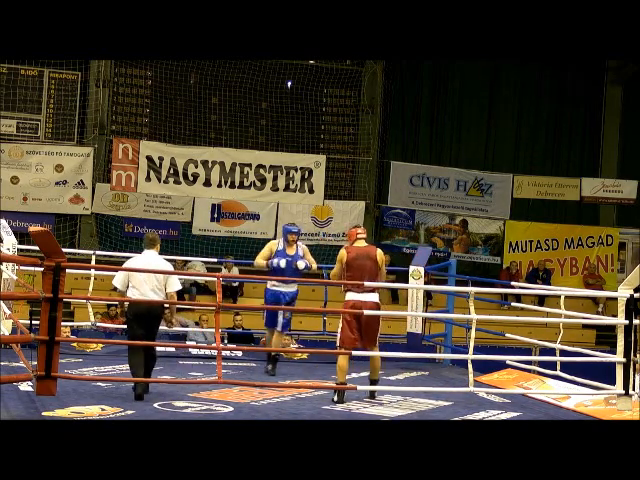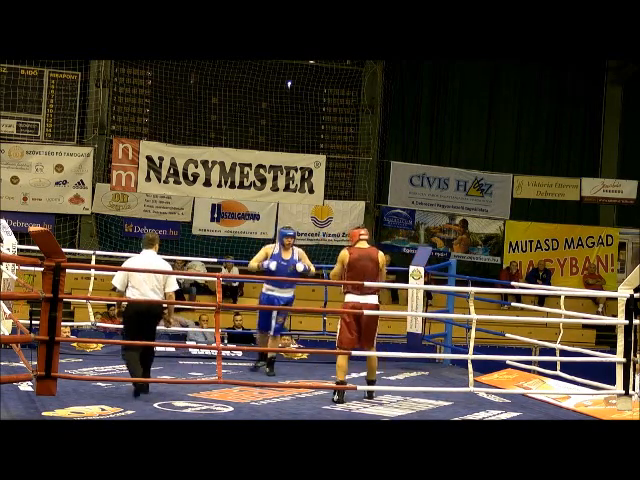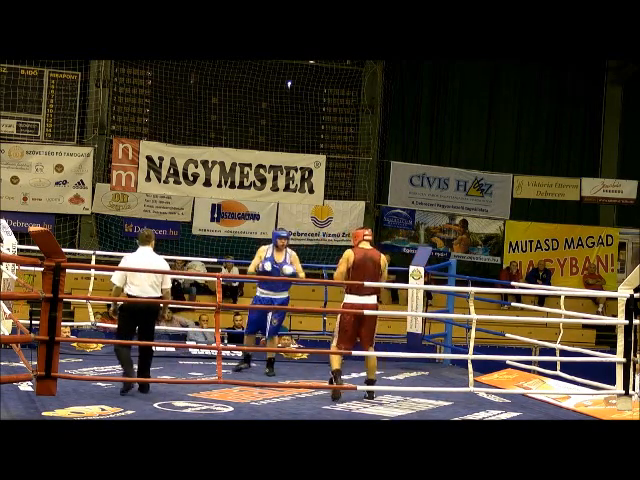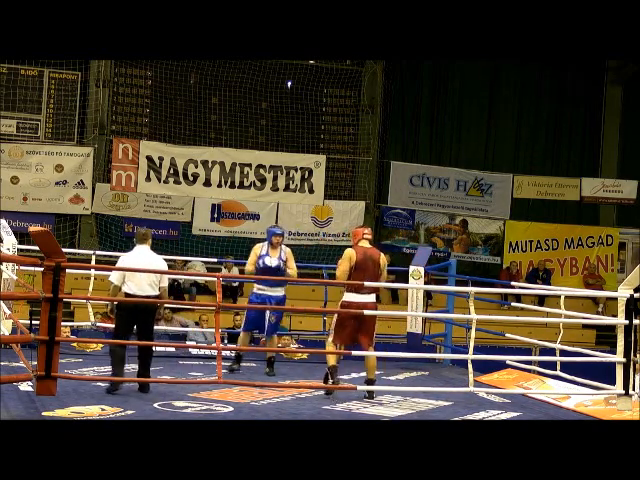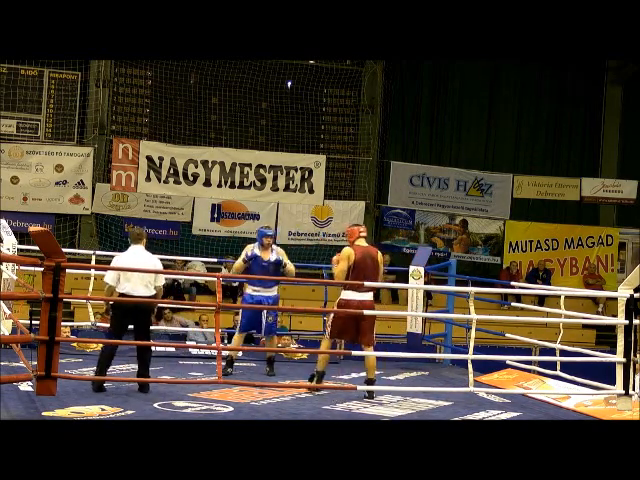
dt=0.1s
person 1, frame 1
left shoulder: (344, 252)
right shoulder: (378, 253)
left elbow: (334, 278)
right elbow: (382, 280)
left hip: (352, 302)
right hip: (372, 302)
left knee: (344, 348)
right knee: (373, 347)
left ankle: (340, 392)
right ankle: (373, 388)
person 1, frame 2
left shoulder: (346, 253)
right shoulder: (379, 255)
left elbow: (333, 277)
right elbow: (381, 281)
left hip: (352, 303)
right hip: (372, 303)
left knee: (343, 348)
right knee: (370, 347)
left ankle: (340, 390)
right ankle: (370, 388)
person 1, frame 3
left shoulder: (350, 253)
right shoulder: (381, 257)
left elbow: (338, 279)
right elbow: (382, 284)
left wrist: (343, 265)
left hip: (351, 303)
right hip: (370, 304)
left knee: (338, 346)
right knee: (369, 347)
left ankle: (337, 379)
right ankle: (370, 389)
person 1, frame 4
left shoulder: (350, 252)
right shoulder: (380, 256)
left elbow: (340, 279)
right elbow: (382, 282)
left wrist: (340, 266)
left hip: (350, 301)
right hip: (370, 303)
left knee: (333, 341)
right knee: (368, 346)
left ankle: (332, 374)
right ankle: (370, 389)
person 1, frame 5
left shoulder: (348, 251)
right shoulder: (377, 254)
left elbow: (339, 279)
right elbow: (379, 280)
left wrist: (335, 264)
left hip: (348, 300)
right hip: (368, 301)
left knee: (328, 338)
right knee: (368, 346)
left ankle: (318, 377)
right ankle: (370, 388)
person 2, frame 1
left shoulder: (131, 262)
right shoulder: (165, 265)
left elbow: (120, 289)
right elbow: (172, 295)
right wrist: (172, 315)
left hip: (135, 308)
right hip: (155, 308)
left knee: (135, 349)
right knee: (148, 347)
left ankle: (140, 387)
right ankle: (143, 384)
person 2, frame 2
left shoulder: (130, 262)
right shoulder: (165, 265)
left elbow: (119, 290)
right elbow: (170, 295)
left wrist: (118, 307)
right wrist: (170, 314)
left hip: (134, 307)
right hip: (154, 308)
left knee: (130, 347)
right knee: (147, 345)
left ankle: (138, 379)
right ankle: (144, 383)
person 2, frame 3
left shoulder: (128, 259)
right shoulder: (161, 262)
left elbow: (117, 286)
right elbow: (166, 291)
left wrist: (114, 305)
right wrist: (164, 309)
left hip: (132, 304)
right hip: (152, 305)
left knee: (122, 342)
right knee: (146, 344)
left ankle: (129, 376)
right ankle: (144, 383)
person 2, frame 4
left shoulder: (126, 258)
right shoulder: (159, 260)
left elbow: (115, 285)
right elbow: (164, 289)
left wrist: (111, 304)
right wrist: (159, 305)
left hip: (129, 302)
right hip: (149, 303)
left knee: (118, 341)
right knee: (145, 344)
left ankle: (116, 378)
right ankle: (144, 384)
person 2, frame 5
left shoulder: (120, 258)
right shoulder: (154, 260)
left elbow: (110, 286)
right elbow: (159, 288)
left wrist: (106, 304)
right wrist: (154, 306)
left hip: (123, 302)
right hip: (145, 304)
left knee: (112, 341)
right knee: (144, 344)
left ankle: (99, 380)
right ankle: (144, 384)
person 3, frame 1
left shoulder: (302, 248)
right shoulder: (273, 244)
left elbow: (314, 266)
right elbow: (257, 262)
left wrist: (308, 266)
right wrist: (271, 263)
left hip: (289, 293)
right hip: (273, 291)
left knee: (281, 328)
right knee: (270, 327)
left ankle: (273, 361)
right ankle: (270, 358)
person 3, frame 2
left shoulder: (299, 253)
right shoulder: (270, 249)
left elbow: (313, 271)
right elbow: (251, 265)
left wrist: (307, 267)
right wrist: (263, 264)
left hip: (285, 297)
right hip: (268, 294)
left knee: (275, 331)
right knee: (262, 329)
left ankle: (270, 364)
right ankle: (262, 358)
person 3, frame 3
left shoulder: (291, 255)
right shoulder: (264, 250)
left elbow: (302, 277)
right elbow: (250, 271)
left wrist: (294, 273)
right wrist: (259, 268)
left hip: (280, 299)
right hip: (262, 297)
left knee: (272, 333)
right knee: (250, 331)
left ankle: (270, 364)
right ankle: (246, 360)
person 3, frame 4
left shoulder: (286, 251)
right shoulder: (259, 248)
left elbow: (294, 275)
right elbow: (247, 271)
left wrist: (283, 267)
right wrist: (258, 265)
left hip: (277, 297)
right hip: (258, 295)
left knee: (271, 332)
right knee: (246, 329)
left ankle: (270, 364)
right ankle: (236, 361)
person 3, frame 5
left shoulder: (278, 251)
right shoulder: (250, 248)
left elbow: (292, 273)
right elbow: (236, 270)
left wrist: (282, 263)
right wrist: (246, 258)
left hip: (270, 297)
right hip: (251, 295)
left knee: (270, 332)
right knee: (241, 330)
left ankle: (270, 364)
right ankle: (229, 364)
